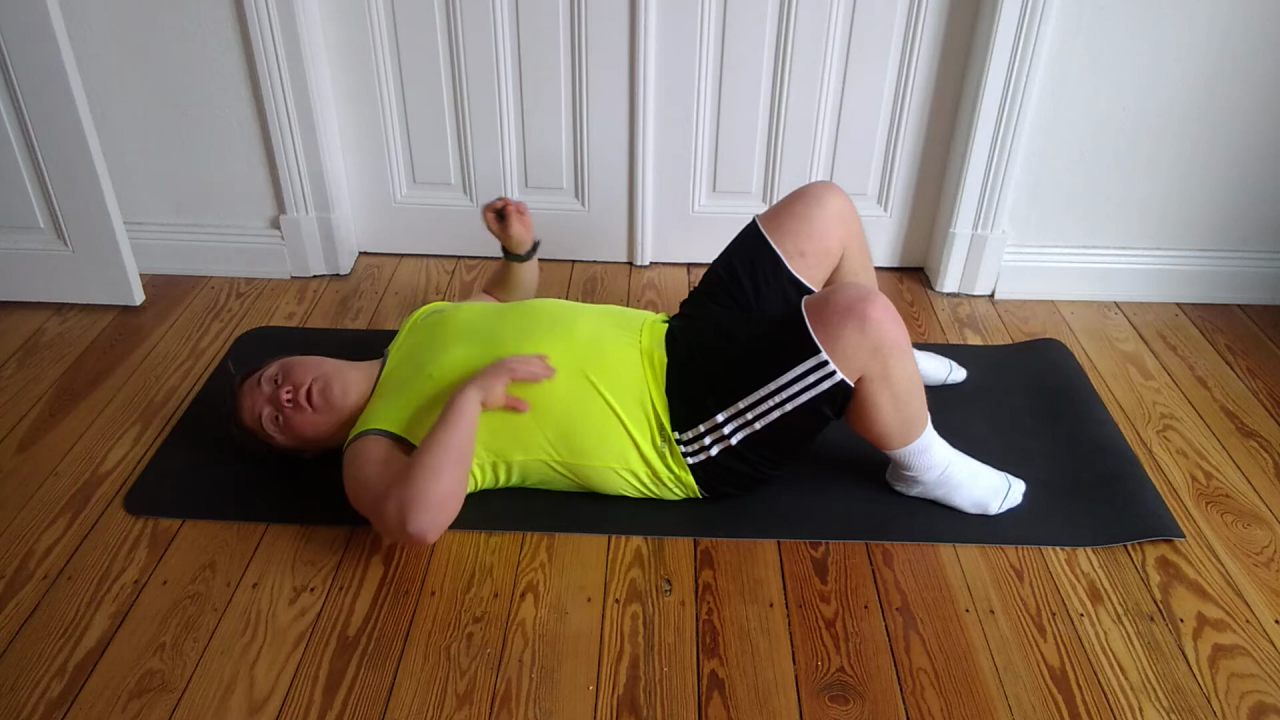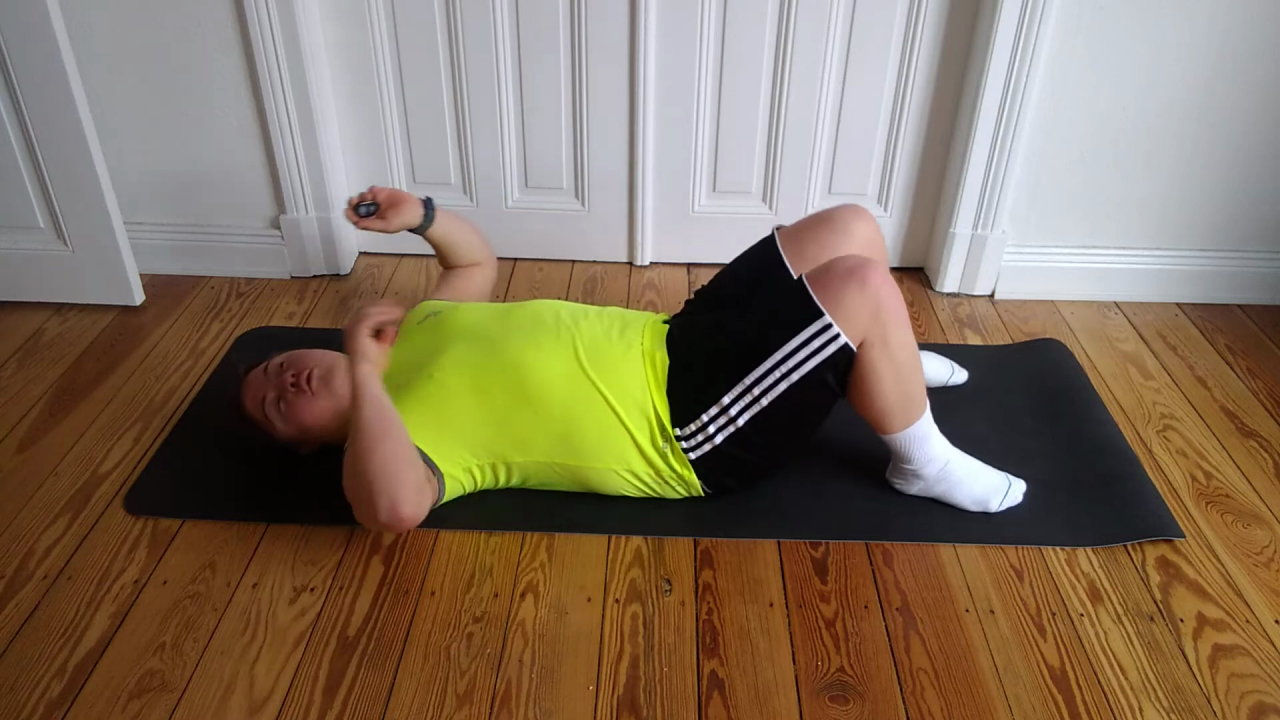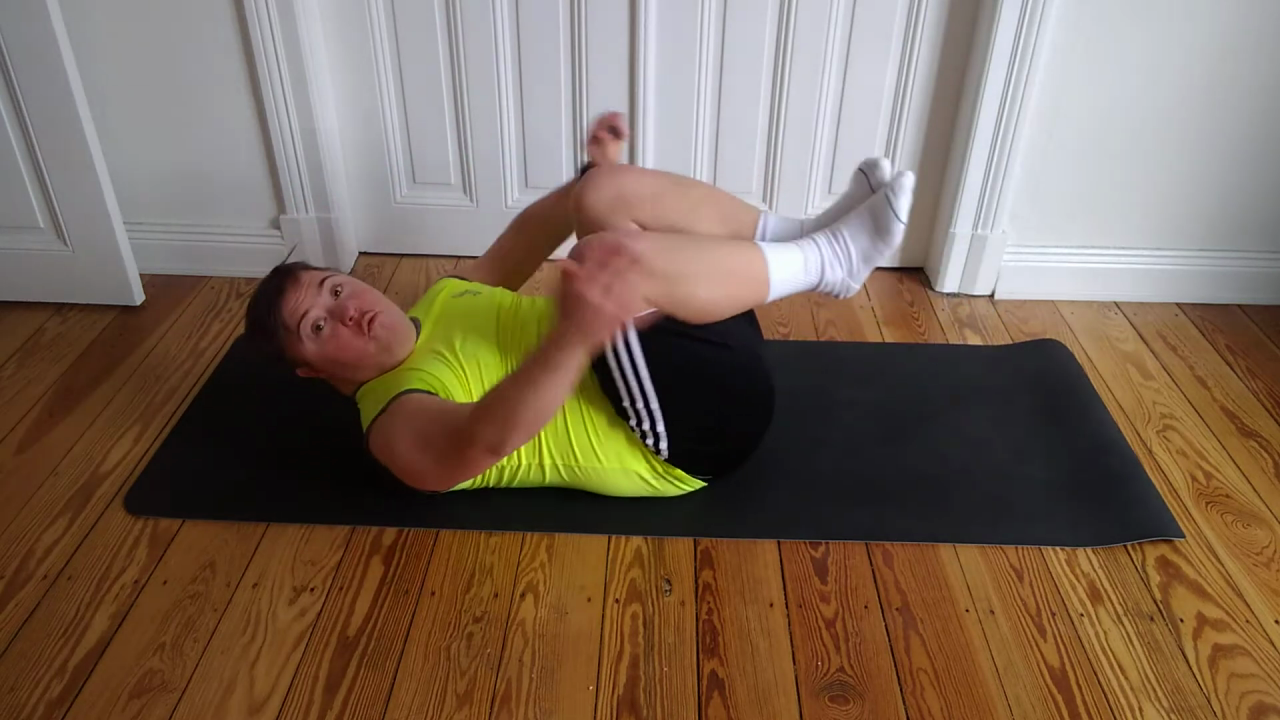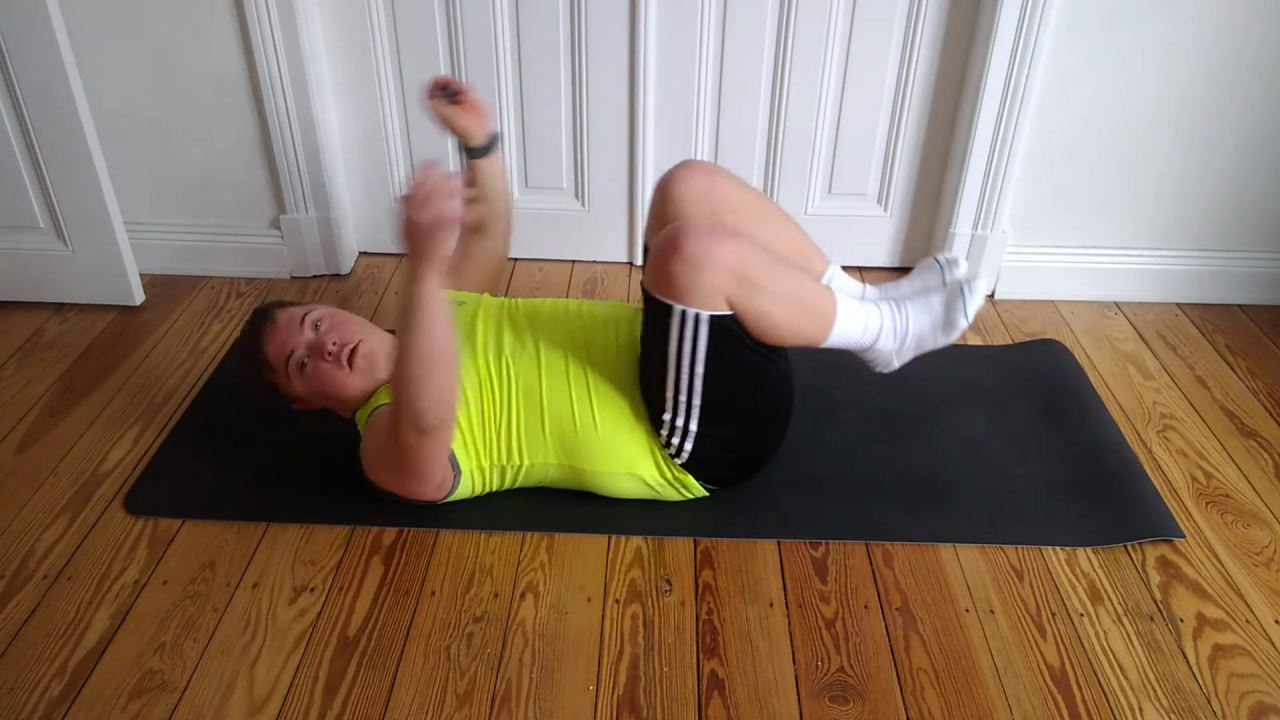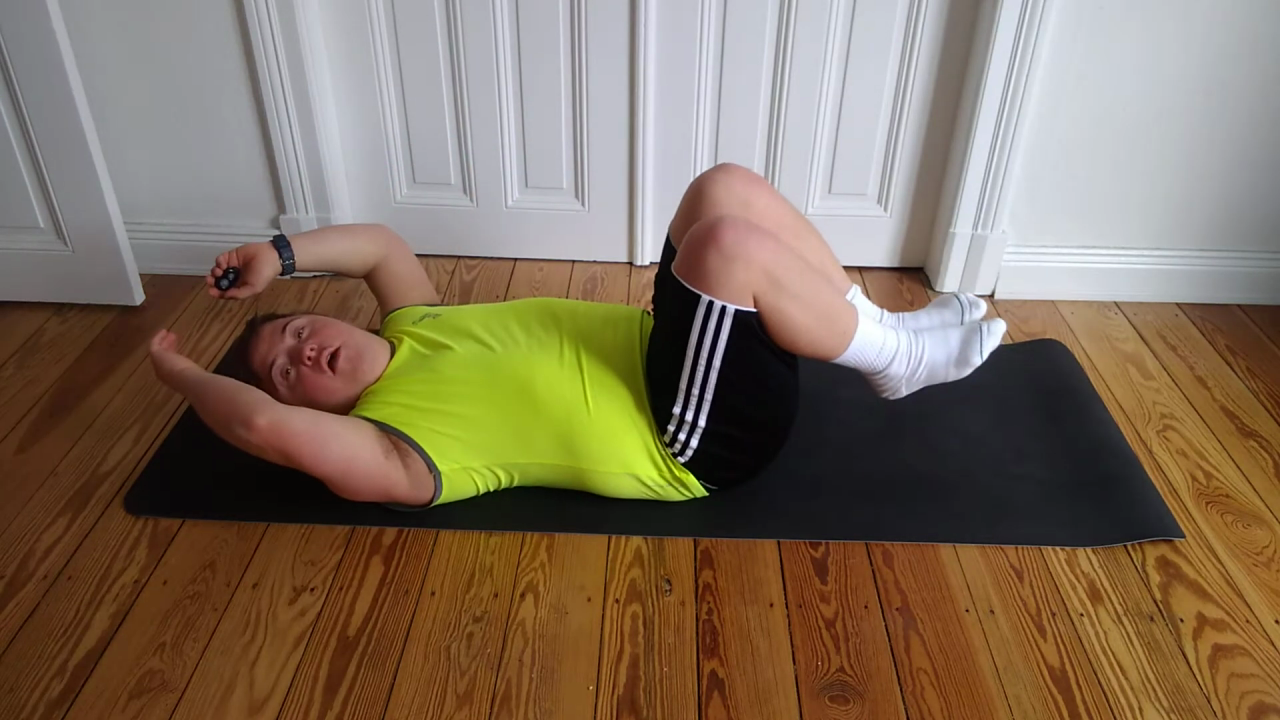
dt=1s
person 1, frame 1
left shoulder: (420, 330)
right shoulder: (371, 449)
left elbow: (508, 299)
right elbow: (418, 521)
left wrist: (519, 246)
right wrist: (470, 396)
left hip: (675, 342)
right hip: (692, 440)
left knee: (826, 207)
right knee: (861, 314)
left ankle: (882, 368)
right ankle: (924, 466)
person 1, frame 2
left shoulder: (419, 329)
right shoulder: (380, 434)
left elbow: (478, 256)
right elbow: (394, 507)
left wrist: (419, 213)
right wrist: (361, 375)
left hip: (673, 345)
right hip: (693, 436)
left knee: (854, 230)
right knee: (859, 286)
left ankle: (889, 366)
right ankle: (924, 462)
person 1, frame 3
left shoulder: (441, 299)
right shoulder: (398, 427)
left elbow: (535, 232)
right elbow: (492, 434)
left wrist: (598, 170)
right wrist: (576, 334)
left hip: (705, 351)
right hip: (694, 438)
left knee: (603, 192)
right knee: (605, 257)
left ankle: (806, 241)
right ankle: (825, 261)
person 1, frame 4
left shoulder: (422, 325)
right shoulder: (400, 456)
left elbow: (490, 230)
right elbow: (431, 414)
left wrist: (478, 142)
right wrist: (425, 268)
left hip: (651, 353)
right hip: (693, 444)
left knee: (693, 186)
right knee: (696, 247)
left ankle: (867, 306)
right ankle: (883, 331)
person 1, frame 5
left shoulder: (410, 330)
right shoulder: (379, 449)
left elbow: (381, 243)
right elbow: (264, 427)
left wrist: (279, 253)
right wrist: (176, 372)
left hip: (659, 350)
right hip: (692, 439)
left knee: (727, 189)
right knee: (730, 244)
left ankle: (877, 332)
right ankle: (898, 356)
